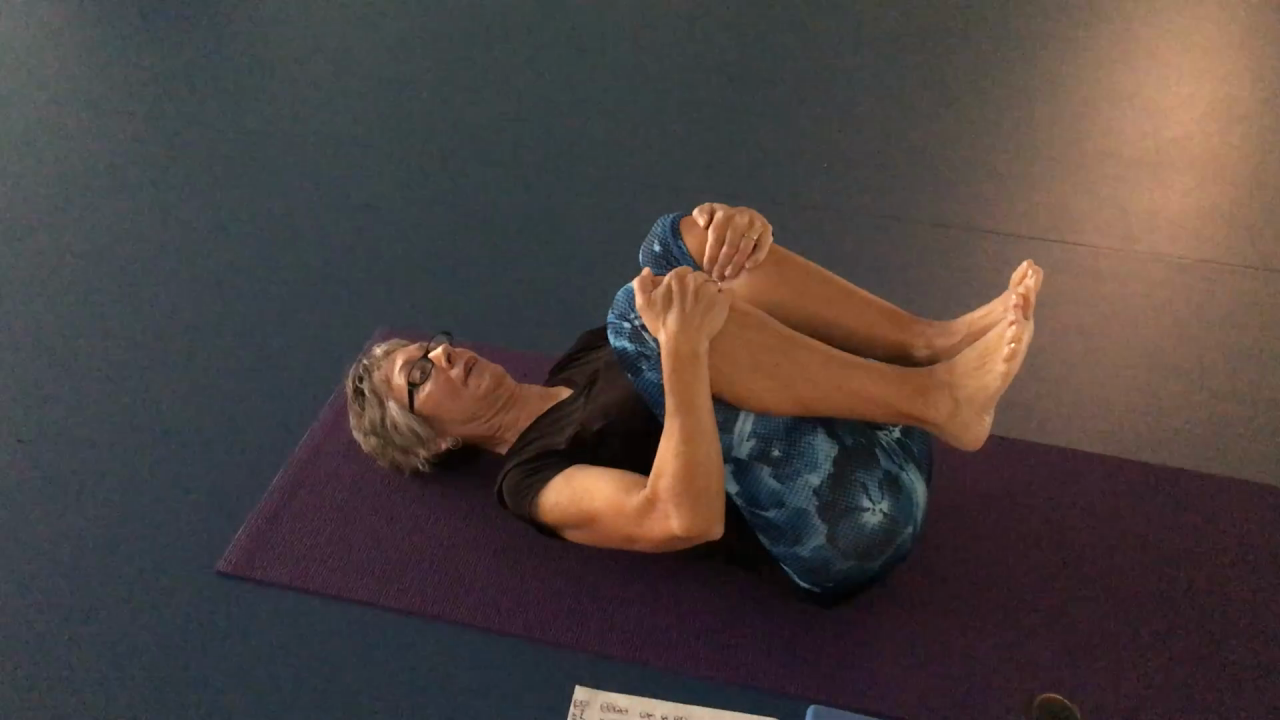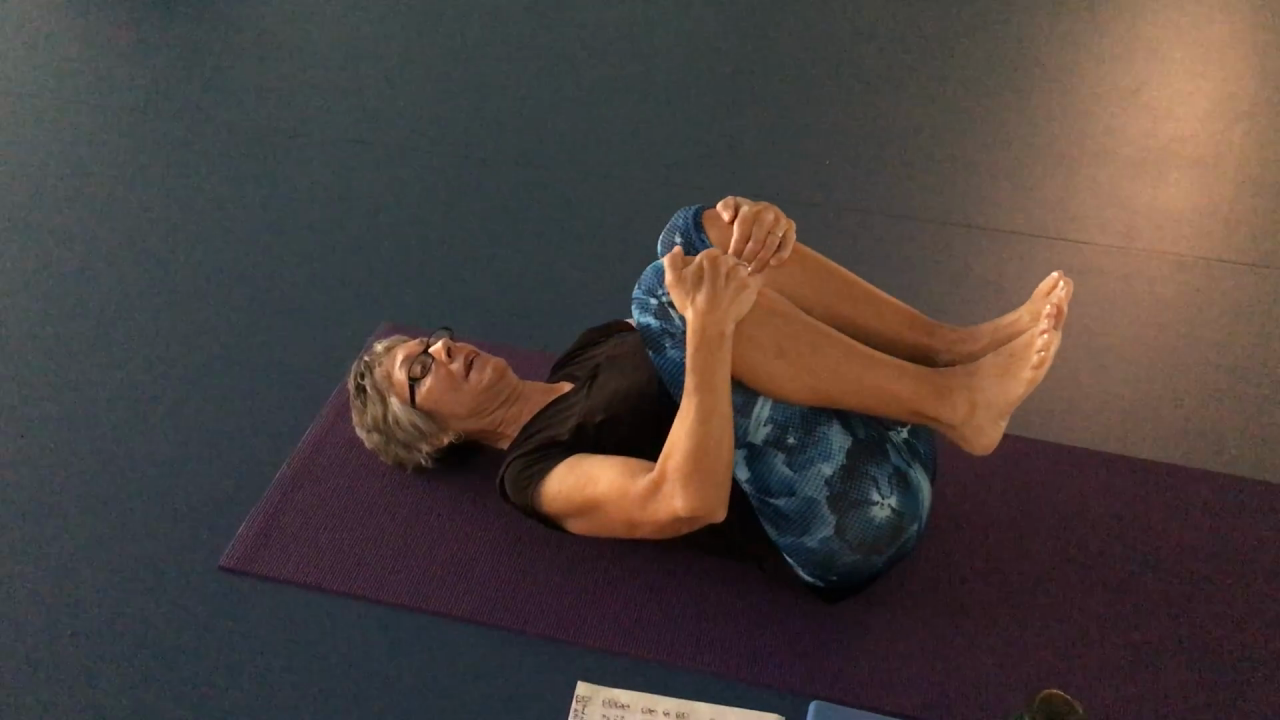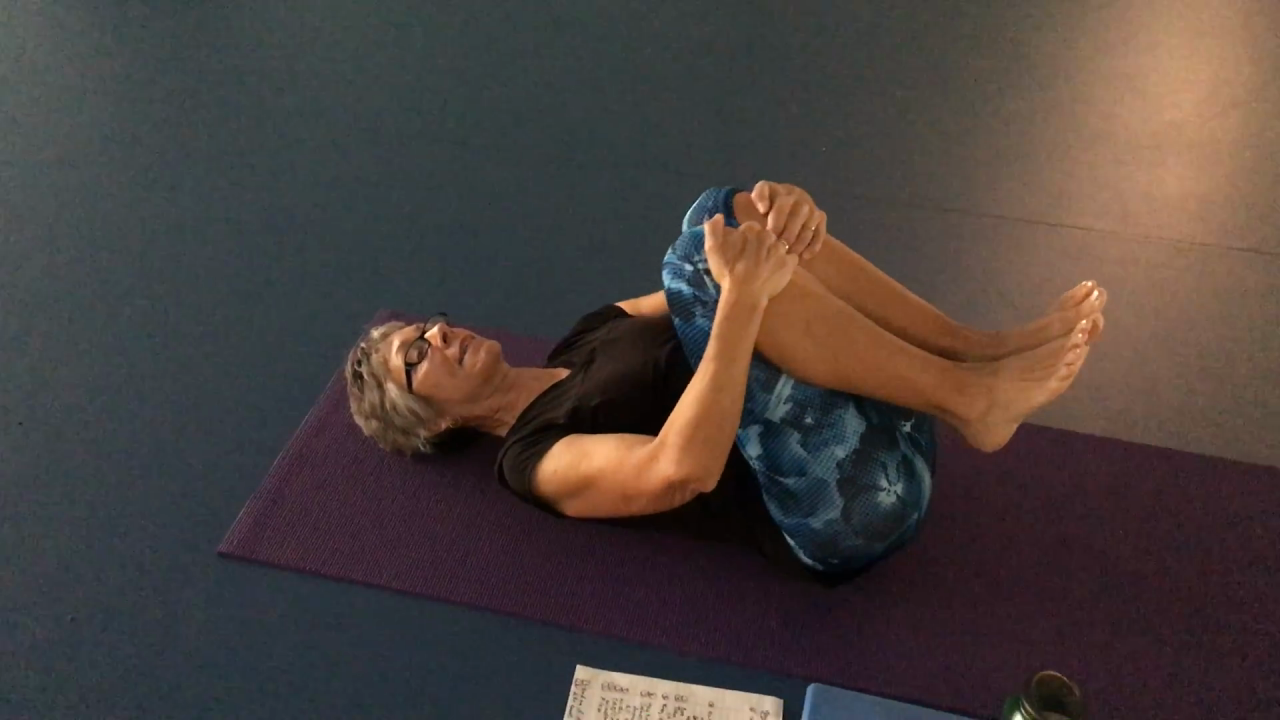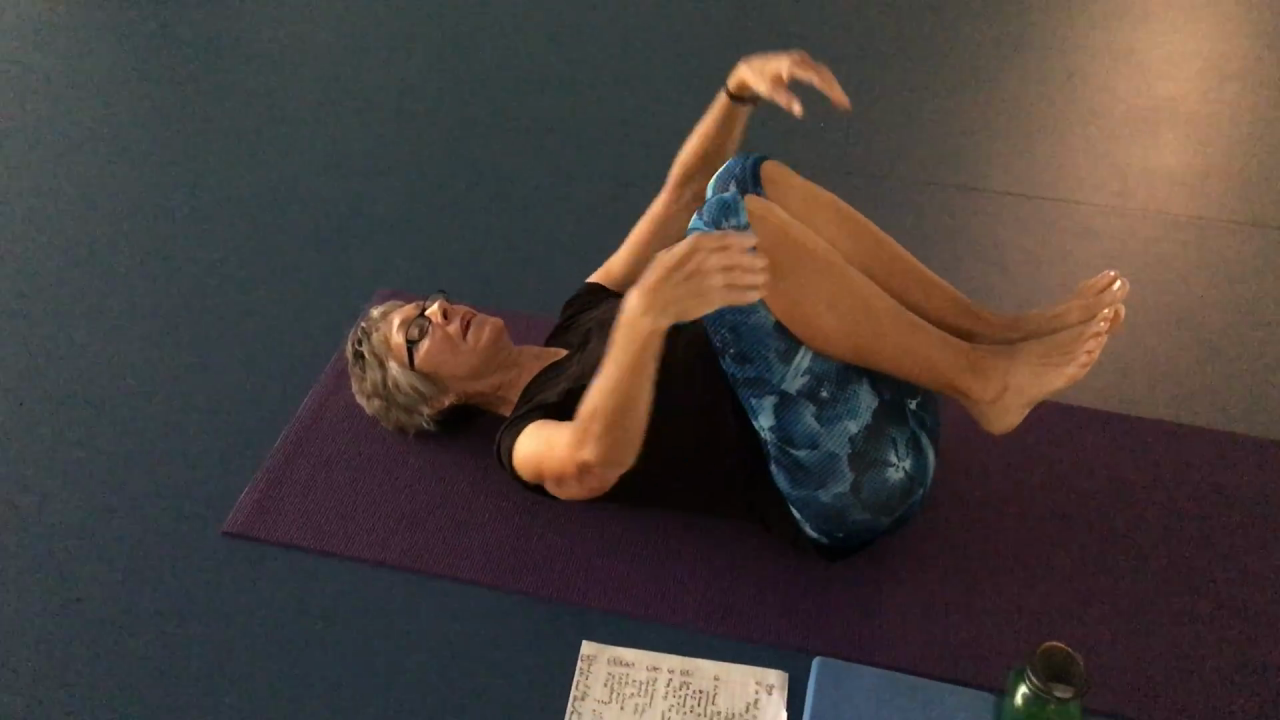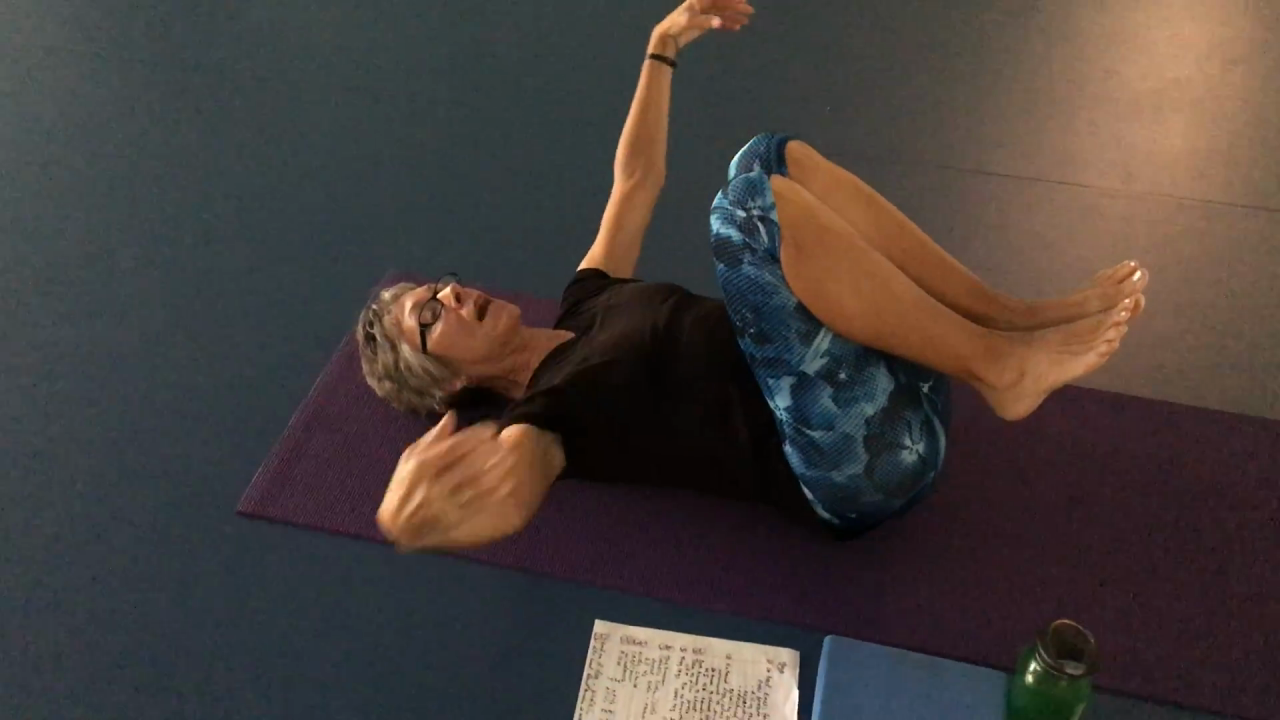
dt=0.5s
person 1, frame 1
left shoulder: (590, 355)
right shoulder: (534, 481)
left elbow: (740, 290)
right elbow: (689, 520)
left wrist: (740, 228)
right wrist: (681, 346)
left hip: (876, 447)
right hip: (845, 527)
left knee: (683, 242)
right knee: (644, 319)
left ankle: (932, 344)
right ankle: (939, 398)
person 1, frame 2
left shoulder: (595, 347)
right shoulder: (538, 475)
left elbow: (749, 323)
right elbow: (692, 503)
left wrist: (757, 223)
right wrist: (708, 327)
left hip: (881, 441)
right hip: (849, 523)
left knee: (704, 234)
right knee: (668, 298)
left ankle: (955, 348)
right ankle: (956, 403)
person 1, frame 3
left shoulder: (589, 333)
right shoulder: (535, 462)
left elbow: (736, 286)
right elbow: (683, 472)
left wrist: (779, 209)
right wrist: (744, 298)
left hip: (882, 438)
right hip: (847, 512)
left knee: (725, 219)
right knee: (703, 262)
left ankle: (977, 350)
right ankle: (971, 397)
person 1, frame 4
left shoulder: (582, 319)
right shoulder: (530, 442)
left elbow: (683, 190)
right elbow: (598, 458)
left wrist: (742, 84)
right wrist: (644, 313)
left hip: (882, 416)
right hip: (848, 485)
left knee: (743, 185)
right knee: (732, 224)
left ankle: (996, 334)
right ankle: (984, 381)
person 1, frame 5
left shoulder: (586, 301)
right shoulder: (540, 417)
left elbow: (637, 177)
right elbow: (499, 500)
right wrist: (422, 508)
left hip: (893, 403)
right hip: (856, 468)
left knee: (774, 158)
right knee: (753, 206)
left ankle: (1013, 317)
right ankle: (1001, 368)
